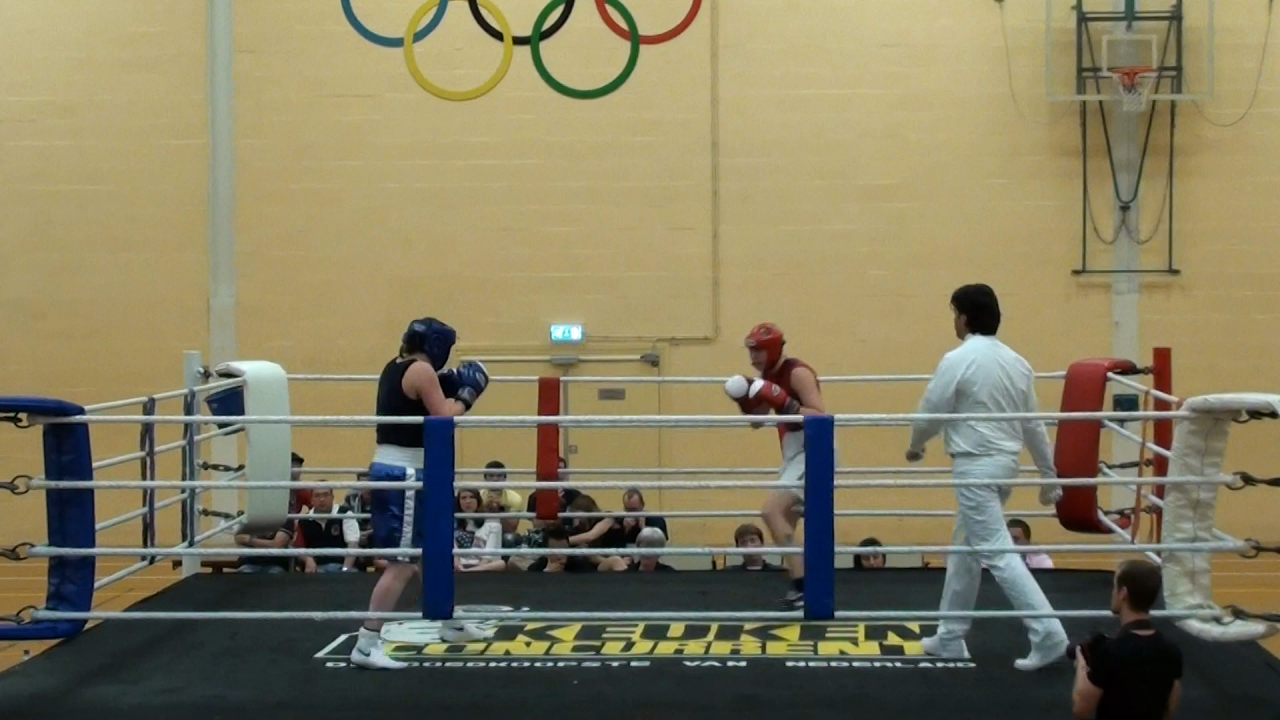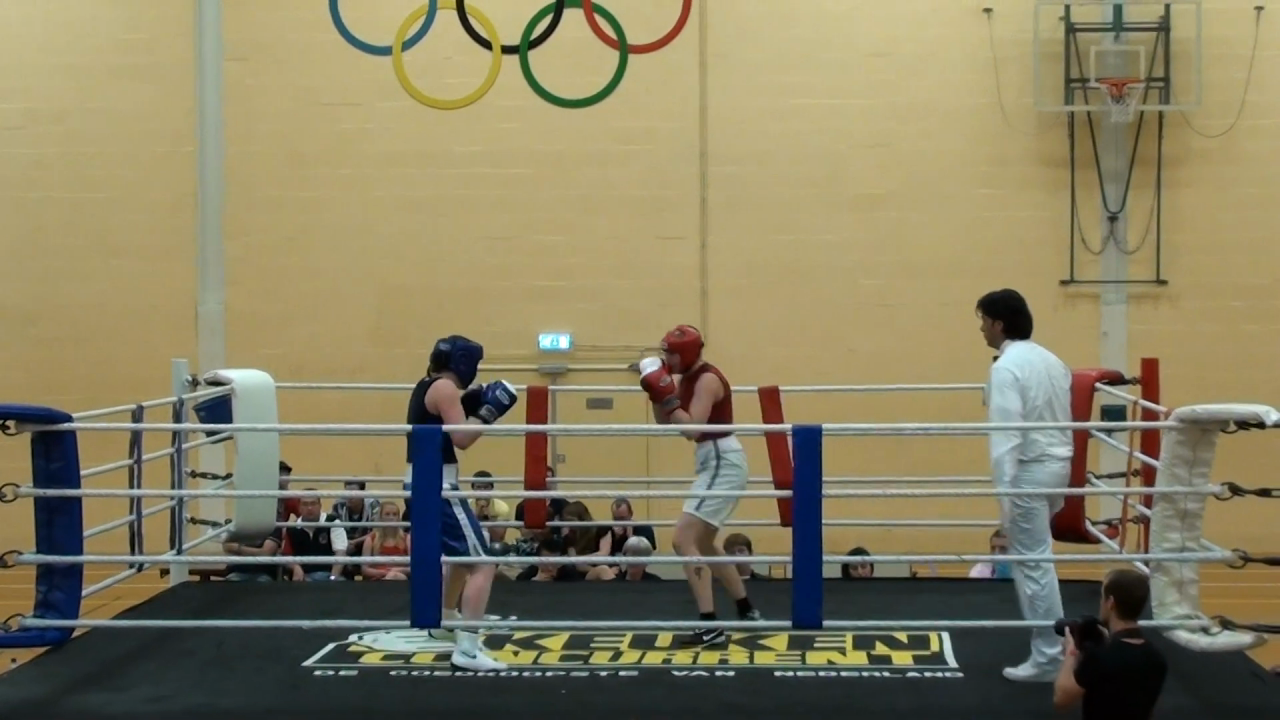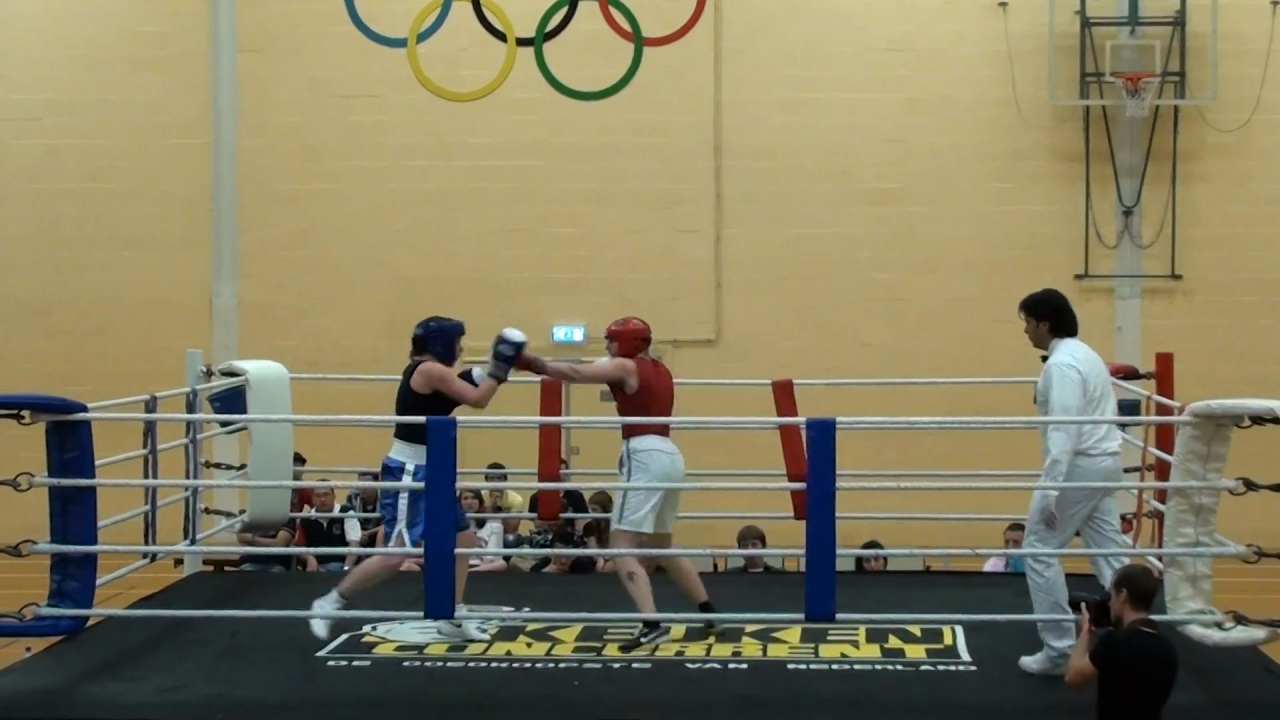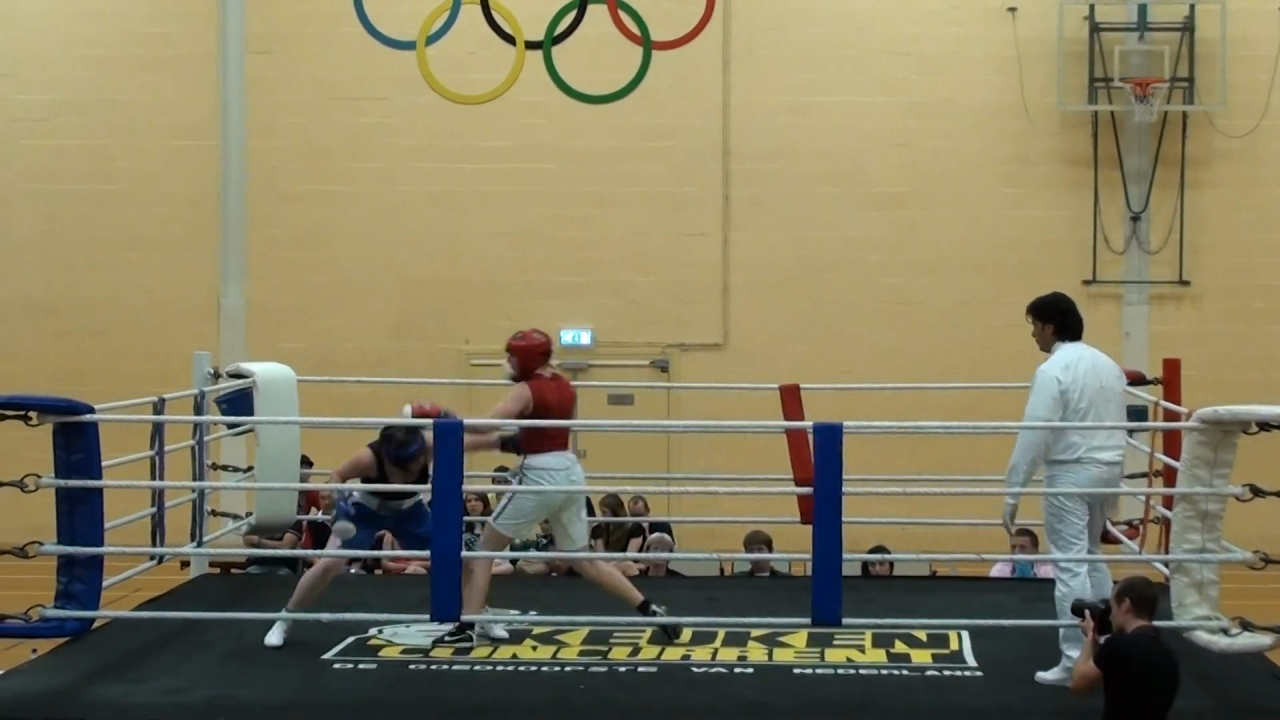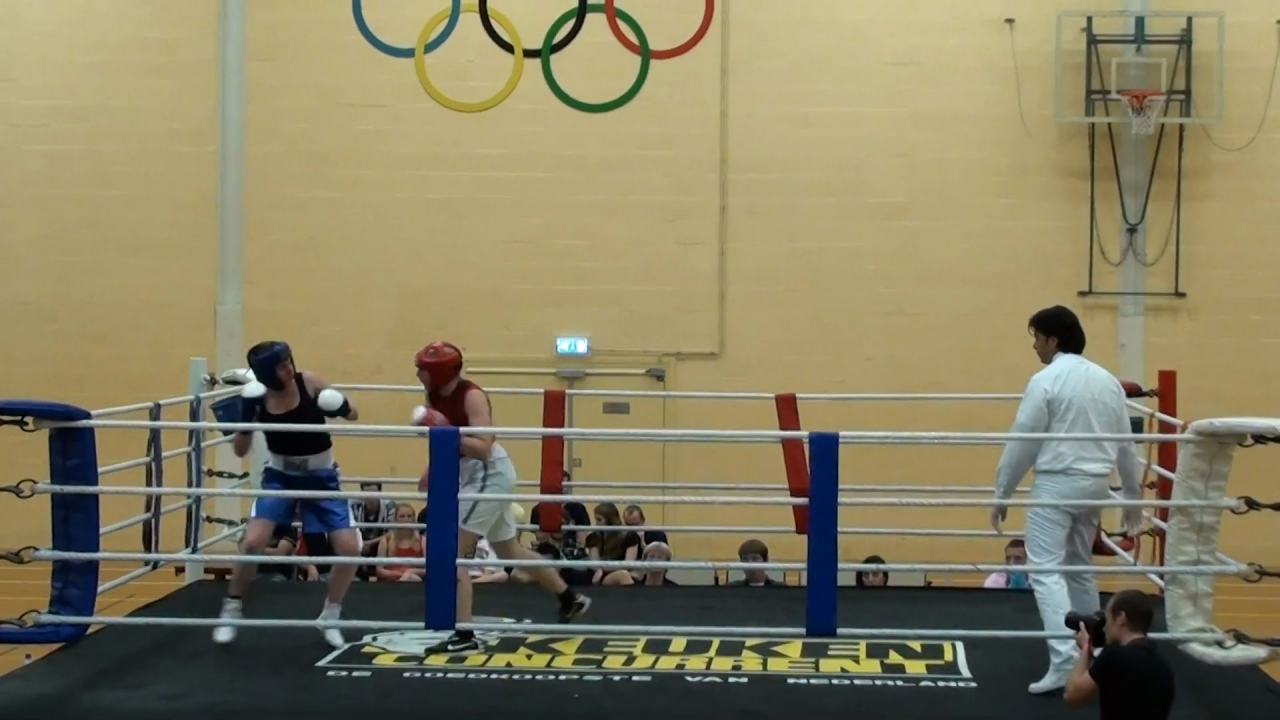
dt=0.4s
person 1, frame 1
left shoulder: (957, 360)
right shoulder: (1017, 362)
left elbow: (929, 415)
right elbow: (1034, 424)
left wrist: (914, 446)
right wrist: (1048, 474)
left hip: (975, 468)
right hip: (1005, 463)
left knee: (997, 554)
right knee: (966, 549)
left ankle: (1049, 638)
right ankle: (949, 637)
person 1, frame 2
left shoulder: (1007, 367)
right shoulder: (1053, 362)
left elbow: (1006, 434)
left wrist: (1005, 490)
left hip: (1031, 473)
right hip: (1058, 468)
left knee: (1034, 564)
right knee: (1036, 559)
left ankle: (1050, 658)
right ankle: (1056, 642)
person 1, frame 3
left shoulder: (1062, 363)
right shoulder: (1089, 358)
left elbow: (1064, 430)
left wrist: (1049, 488)
left hip: (1079, 468)
right hip: (1106, 465)
left knee: (1039, 551)
right knee: (1111, 557)
left ankle: (1057, 649)
person 1, frame 4
left shoulder: (1053, 370)
right shoulder: (1107, 365)
left elbow: (1034, 436)
right elbow: (1119, 425)
left wrist: (1013, 492)
left hip: (1070, 475)
right hip: (1106, 471)
left knee: (1071, 567)
right knee: (1091, 558)
left ankle: (1076, 662)
person 1, frame 5
left shoulder: (1045, 380)
right shoulder: (1108, 381)
left elbow: (1021, 443)
right elbow: (1125, 444)
left wrist: (1001, 494)
right wrist: (1132, 496)
left hip: (1057, 484)
right hip: (1094, 484)
left knee: (1044, 568)
right knee: (1079, 567)
left ankle: (1064, 659)
person 2, frame 1
left shoulder: (798, 373)
right shoulder: (766, 376)
left elbow: (818, 418)
right elbow: (757, 420)
left wrist: (783, 403)
right wrist: (745, 401)
right hip: (796, 452)
left knee: (772, 511)
right knee: (785, 523)
left ankle: (800, 586)
right ankle: (801, 589)
person 2, frame 2
left shoulder: (708, 379)
right shoulder: (686, 378)
left elbow: (691, 427)
right elbow: (661, 419)
left wrist: (665, 393)
right wrist: (658, 391)
left hip: (723, 465)
right hip: (719, 466)
left knee: (684, 542)
right knee: (704, 544)
left ankle: (712, 624)
right ankle: (745, 609)
person 2, frame 3
left shoulder: (628, 368)
right shoulder: (663, 372)
left elbow: (578, 373)
left wrist: (533, 362)
left hip: (645, 461)
right hip: (670, 459)
left knee: (622, 553)
right knee: (660, 550)
left ankle: (651, 626)
right ankle: (706, 611)
person 2, frame 4
left shoulder: (528, 390)
right shoulder: (562, 386)
left elbow: (491, 435)
left hip: (540, 480)
right hip: (569, 478)
left knee: (483, 550)
right knee: (584, 564)
left ankle: (465, 628)
right ankle: (649, 611)
person 2, frame 5
left shoulder: (471, 394)
right shoulder: (440, 394)
left elbow: (482, 447)
left wrist: (445, 428)
left hip: (488, 475)
right hip: (472, 475)
left knee: (452, 551)
right knee: (512, 551)
left ankle: (464, 635)
right ankle: (569, 597)
person 3, frame 1
left shoulder: (394, 368)
right shoulder: (421, 371)
right elbow: (442, 418)
left wrist: (447, 388)
right wrist: (470, 391)
left hip: (387, 471)
right hip: (404, 475)
right knee: (406, 563)
left ankle: (451, 623)
right ankle: (367, 646)
person 3, frame 2
left shoulder: (427, 387)
right shoulder: (443, 388)
right elbow: (461, 439)
left wrist: (468, 406)
right wrist: (490, 409)
left knee: (464, 557)
right knee: (481, 567)
left ankle: (443, 618)
right ankle: (467, 649)
person 3, frame 3
left shoulder: (434, 372)
right shoulder: (428, 369)
left elbow: (441, 407)
right elbow: (476, 400)
left wrist: (468, 380)
right wrist: (501, 366)
left hip: (425, 472)
right hip: (406, 472)
left knee: (464, 540)
right knee: (397, 555)
left ankle: (451, 619)
right ankle: (330, 603)
person 3, frame 4
left shoulder: (425, 448)
right shoulder: (371, 457)
right elbow: (333, 480)
right wrist: (340, 507)
left hip: (408, 510)
right hip: (365, 509)
right knee: (329, 565)
right ankle: (284, 622)
person 3, frame 5
left shoulder: (309, 382)
right shoulder: (255, 397)
left elbow: (352, 417)
right elbow: (241, 450)
left wrist: (341, 407)
right wrist: (243, 422)
left hip: (322, 475)
right hip: (280, 475)
left knee: (349, 547)
right knee: (253, 542)
left ankle: (329, 619)
right ankle: (232, 609)
